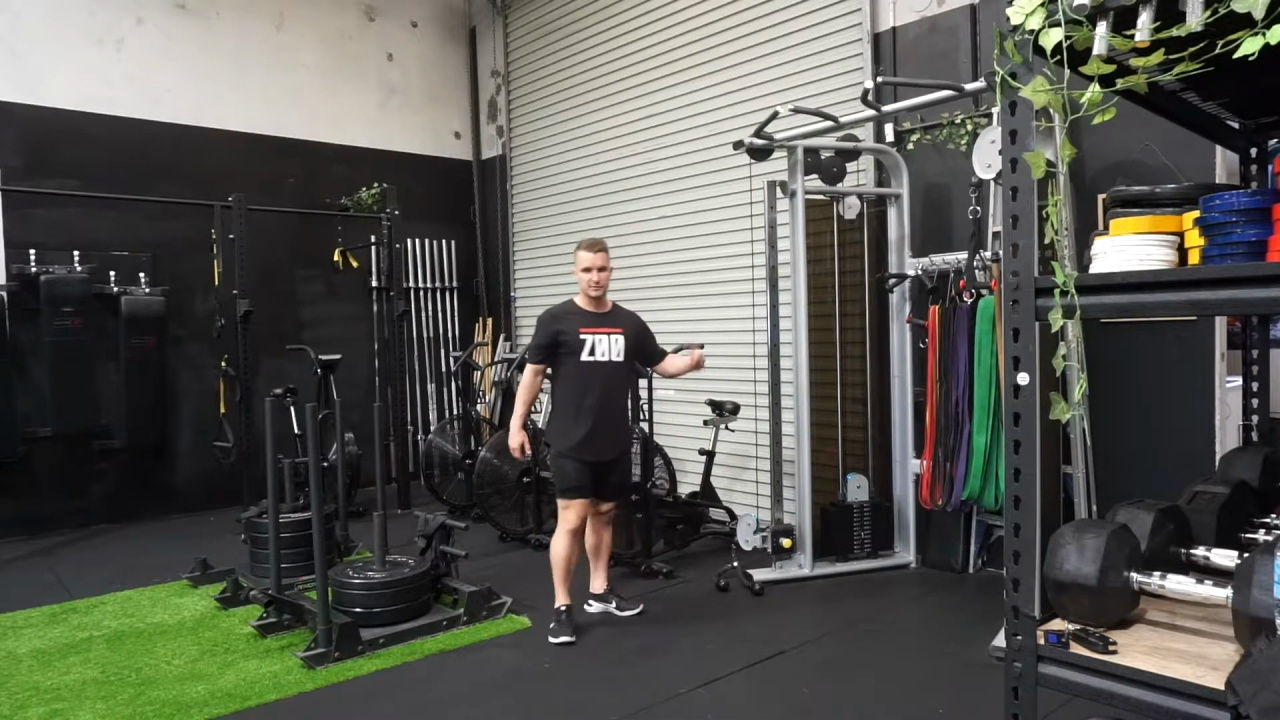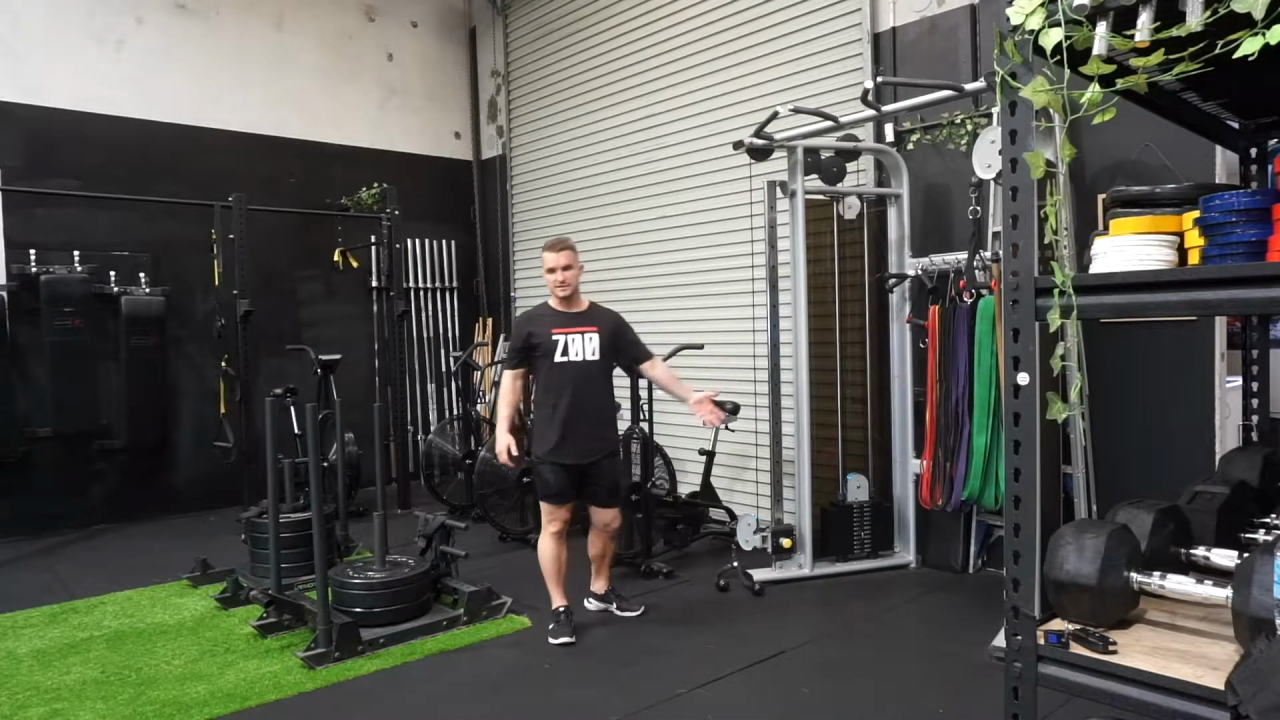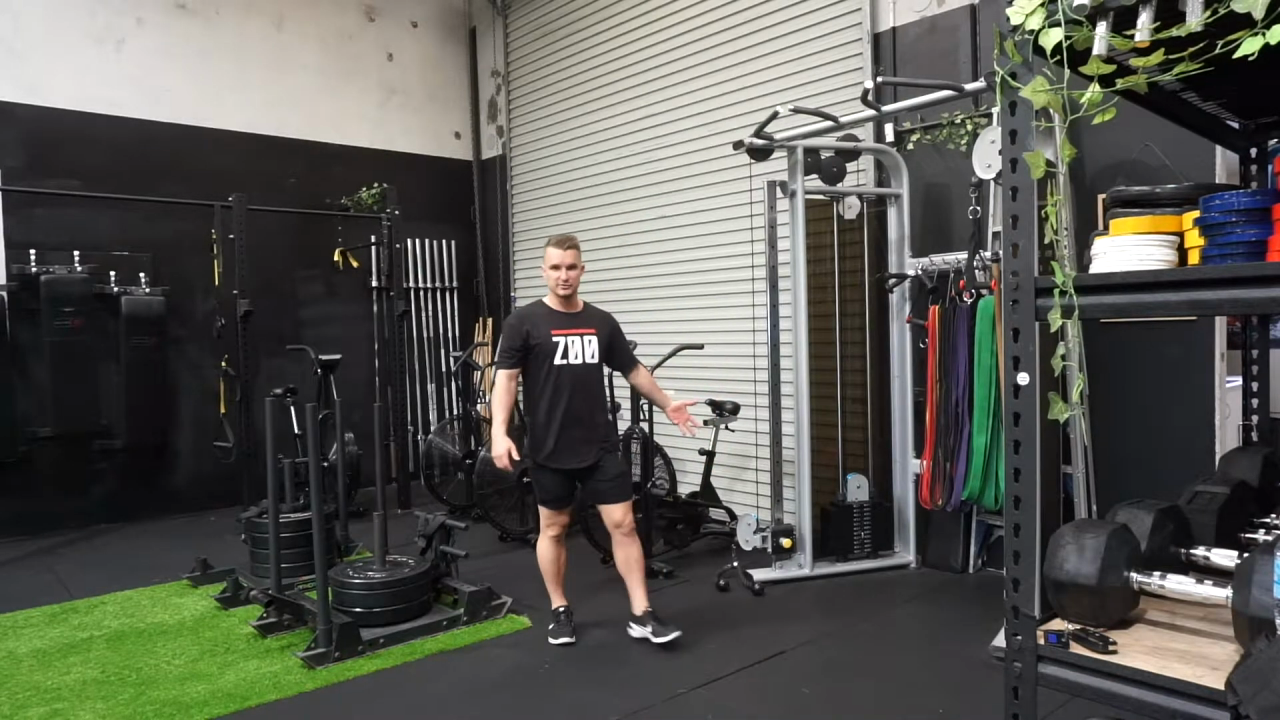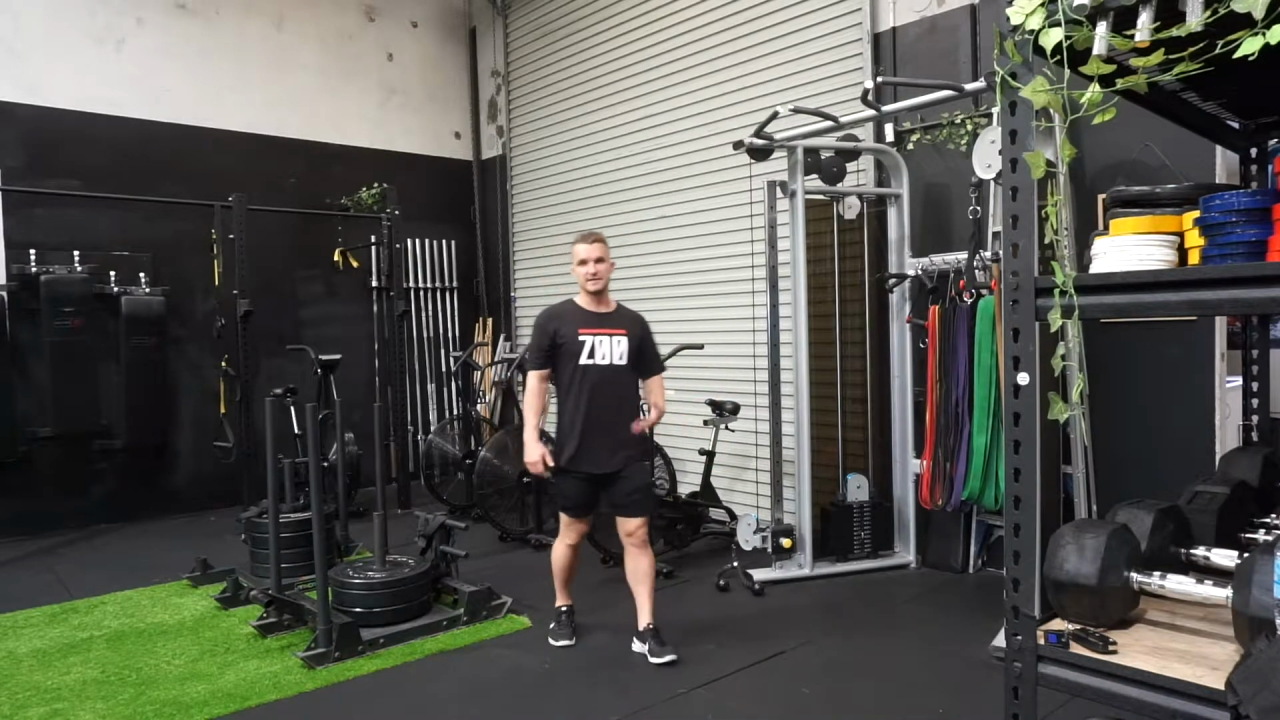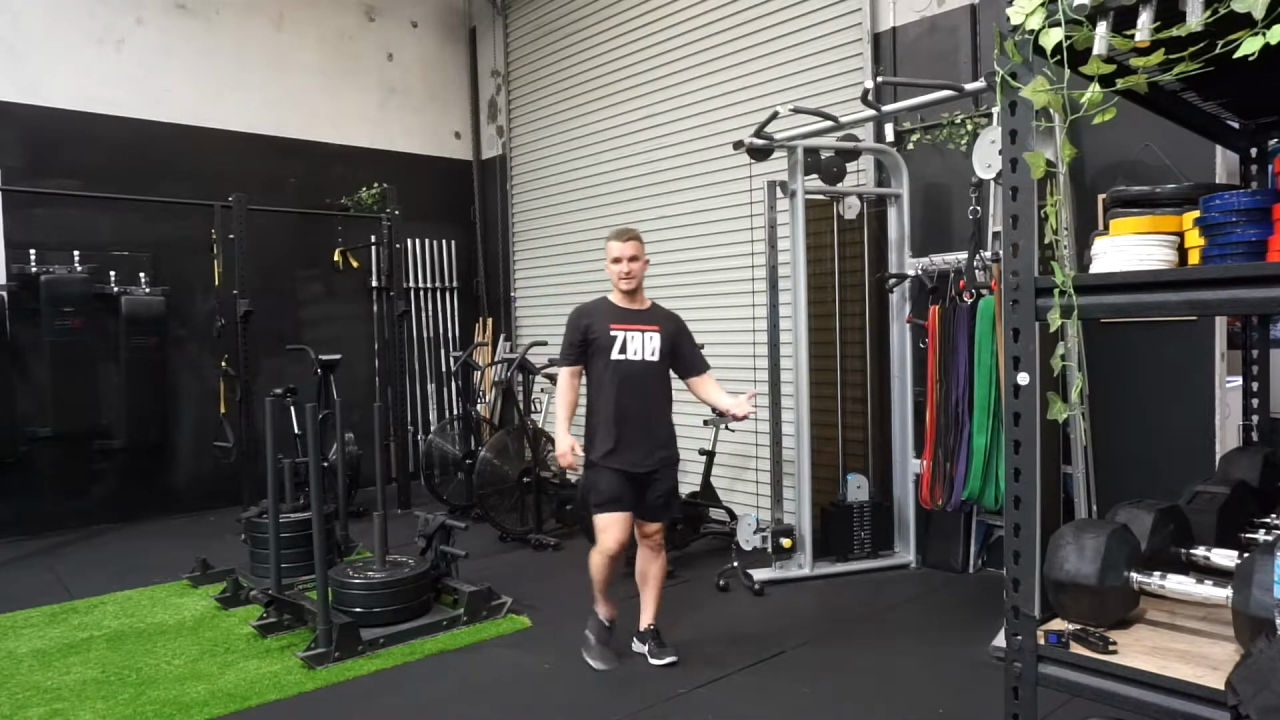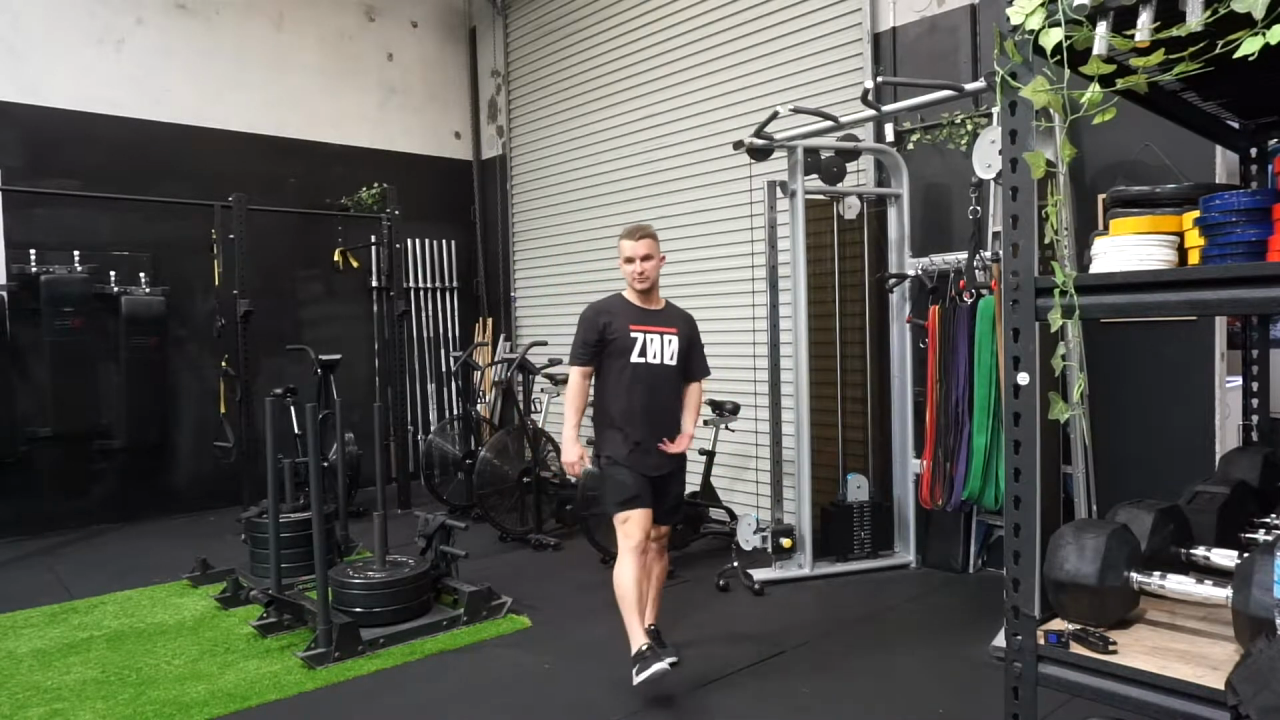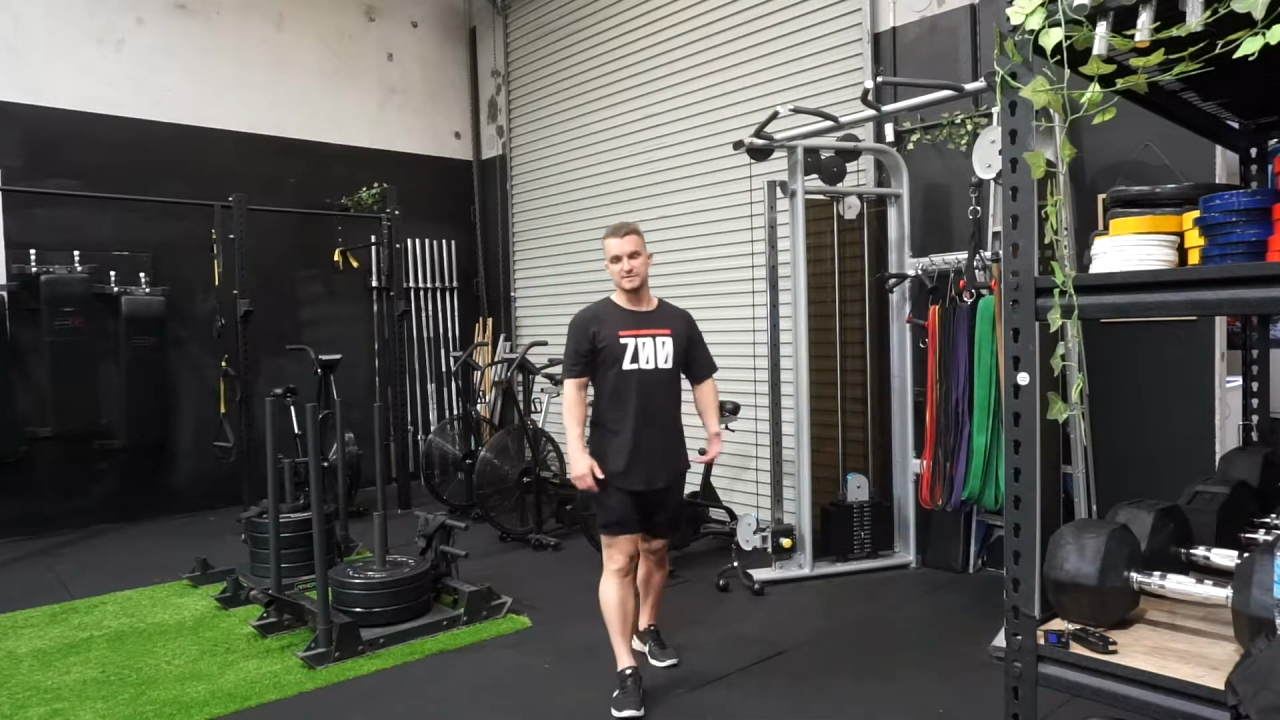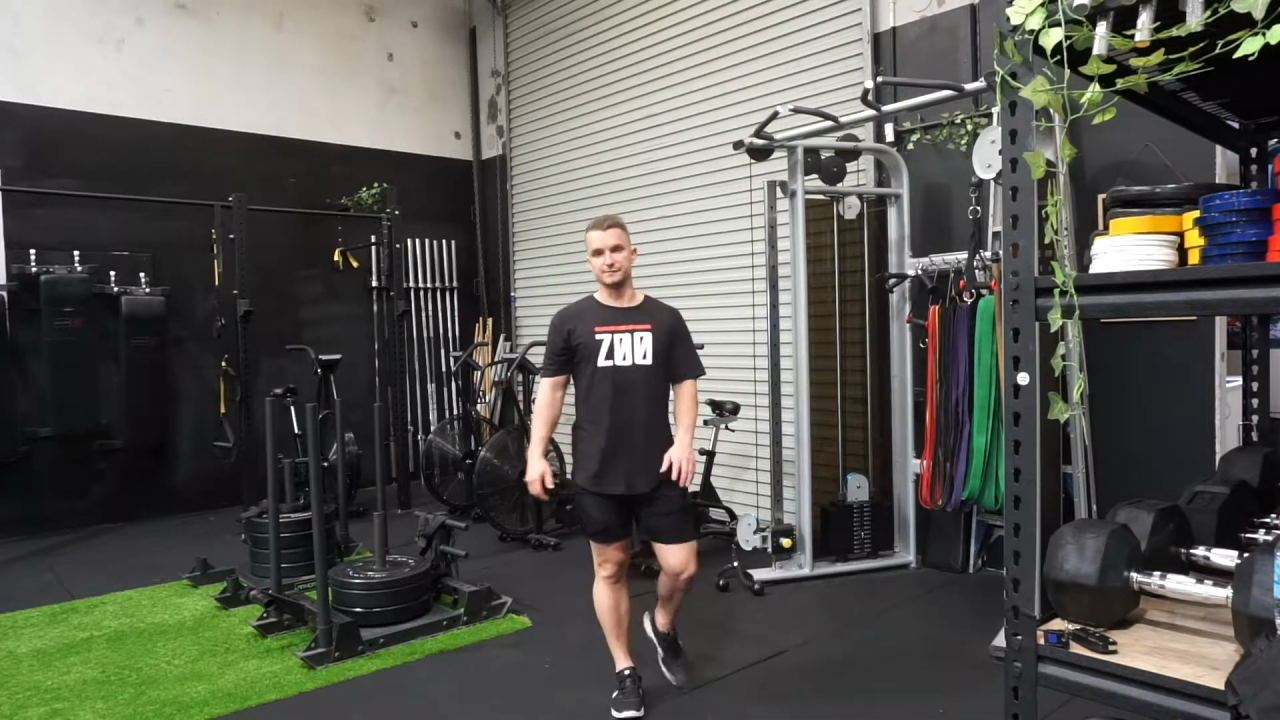
dt=0.4s
person 1, frame 1
left shoulder: (629, 322)
right shoulder: (555, 320)
left elbow: (662, 363)
right elbow: (532, 375)
left wrist: (690, 362)
right wrist: (516, 425)
left hip: (614, 442)
right hip: (570, 442)
left knee: (603, 515)
right knee: (570, 521)
left ankle: (600, 592)
right ankle: (561, 607)
person 1, frame 2
left shoulder: (608, 321)
right shoulder: (530, 323)
left elbow: (649, 364)
right elbow: (513, 378)
left wrist: (689, 397)
right wrist: (503, 429)
left hip: (601, 445)
right hip: (552, 446)
left knee: (607, 522)
right knee: (555, 525)
left ankle: (599, 591)
right ankle: (560, 610)
person 1, frame 3
left shoulder: (602, 322)
right shoulder: (525, 321)
left elbow: (632, 369)
right elbow: (506, 379)
left wrist: (667, 404)
right wrist: (499, 432)
left hip: (600, 446)
right hip: (549, 449)
left knee: (623, 524)
right knee: (553, 528)
left ankle: (642, 615)
right ankle: (560, 611)
person 1, frame 4
left shoulder: (633, 323)
right shoulder: (555, 320)
left elbow: (654, 377)
right elbow: (537, 381)
left wrist: (655, 410)
right wrist: (531, 439)
left hip: (628, 453)
right hip: (575, 453)
left knee: (637, 536)
right knee: (572, 535)
left ankle: (645, 629)
right ankle: (564, 608)
person 1, frame 5
left shoulder: (669, 323)
right shoulder: (587, 316)
left elbow: (697, 378)
right elbow: (568, 376)
left wrist: (729, 404)
right wrist: (562, 432)
left hip: (659, 453)
right hip: (607, 452)
left knee: (653, 538)
right knee: (612, 541)
left ankle: (647, 628)
right ankle: (602, 618)
person 1, frame 6
left shoulder: (682, 322)
right shoulder: (601, 315)
left elbow: (693, 382)
right elbow: (579, 377)
left wrist: (689, 429)
right wrist: (570, 437)
left hip: (667, 454)
right hip: (619, 453)
left knee: (658, 540)
right knee: (632, 542)
left ankle: (650, 628)
right ankle: (639, 649)
person 1, frame 7
left shoulder: (679, 321)
right shoulder: (591, 321)
left elbow: (702, 380)
right elbow: (574, 388)
left wrist: (714, 431)
right wrist: (577, 449)
left hip: (668, 464)
right hip: (615, 466)
left knee: (657, 551)
right knee: (620, 563)
left ankle: (646, 628)
right ankle: (626, 673)
person 1, frame 8
left shoulder: (665, 318)
right shoulder: (571, 320)
left elbow: (685, 384)
right elbow: (552, 389)
left wrist: (683, 443)
right wrist: (536, 453)
left hip: (657, 469)
right hip: (597, 472)
left knee: (681, 567)
right knee: (610, 569)
left ankle: (661, 624)
right ankle: (626, 673)
